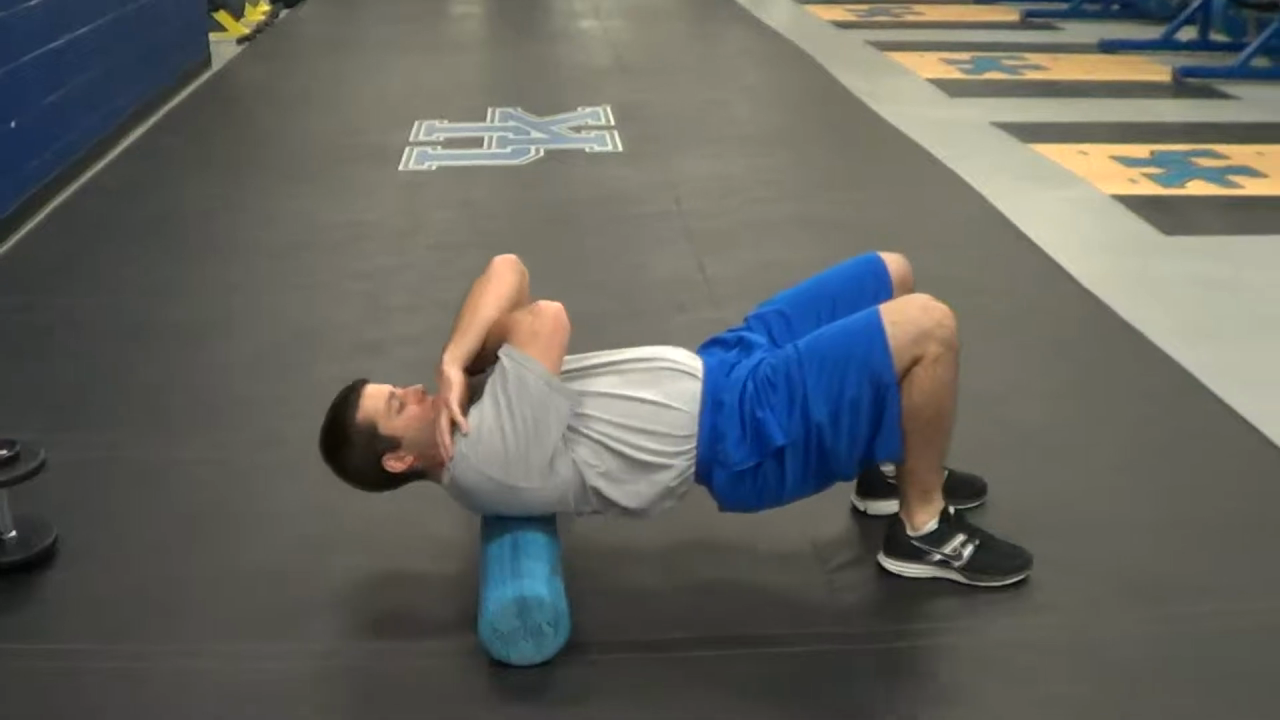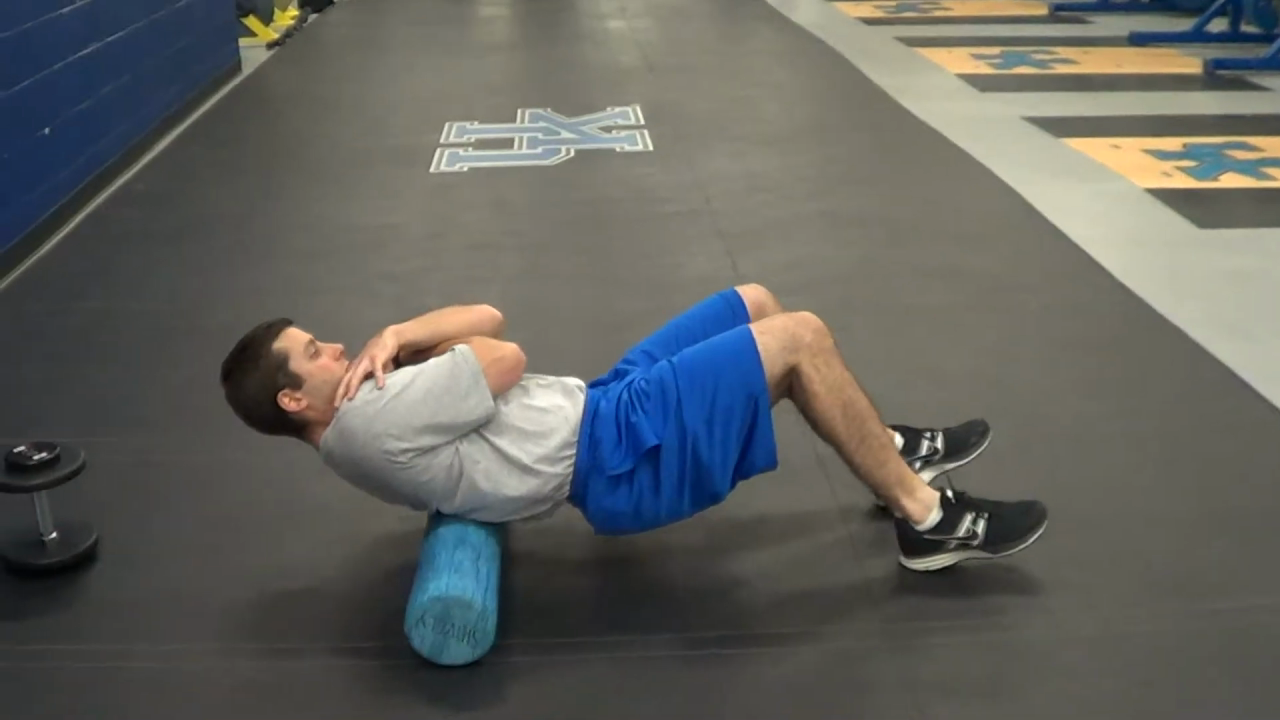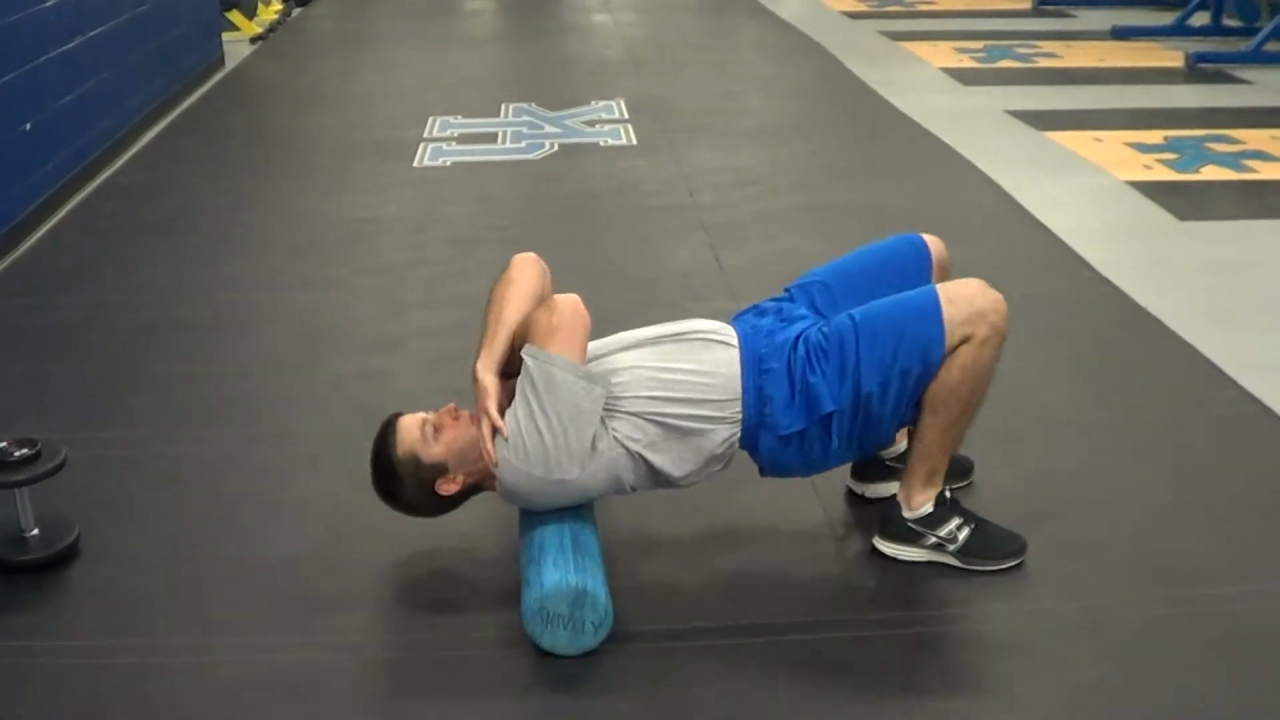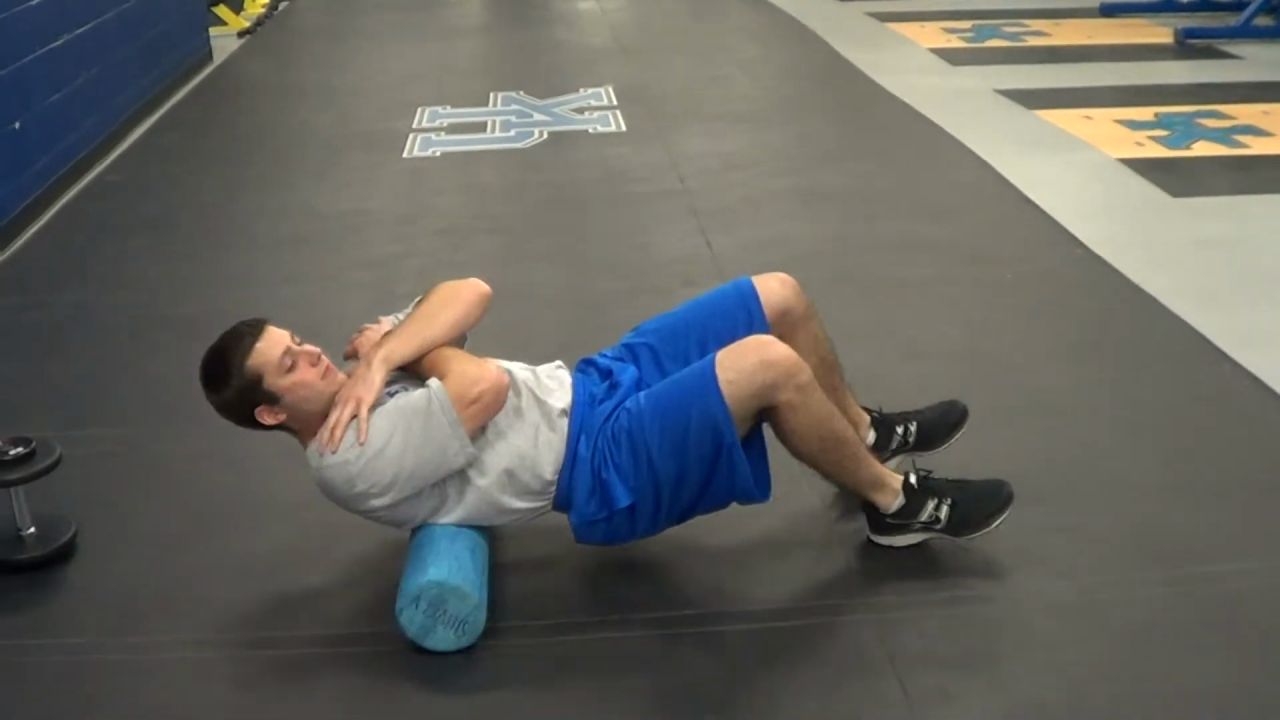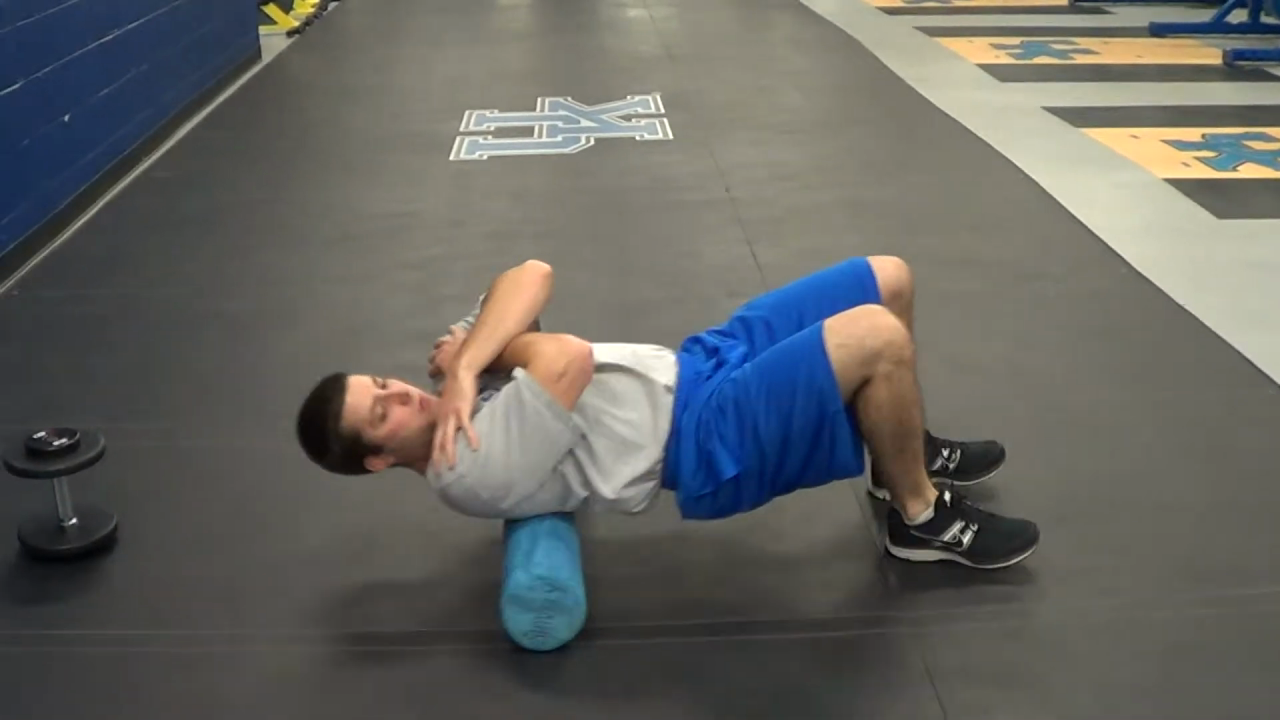
dt=1s
person 1, frame 1
left shoulder: (469, 414)
right shoulder: (490, 468)
left elbow: (507, 268)
right elbow: (547, 320)
left wrist: (456, 356)
right wrist: (479, 346)
left hip: (717, 370)
right hip: (737, 430)
left knee: (893, 273)
right knee: (929, 325)
left ankle: (887, 469)
right ankle: (922, 529)
person 1, frame 2
left shoulder: (369, 408)
right shoulder: (372, 423)
left elbow: (489, 315)
right elbow: (508, 361)
left wrist: (395, 337)
right wrist: (407, 343)
left hip: (600, 407)
right hip: (618, 456)
left knee: (756, 303)
right knee: (801, 336)
left ankle: (889, 449)
right ankle: (927, 517)
person 1, frame 3
left shoulder: (512, 411)
right shoulder: (535, 468)
left elbow: (527, 266)
right elbow: (565, 312)
left wrist: (490, 363)
right wrist: (505, 358)
right hip: (780, 395)
left knee: (929, 255)
right knee: (980, 309)
left ankle: (886, 453)
right ankle: (917, 513)
person 1, frame 4
left shoulder: (357, 387)
right shoulder: (351, 466)
left elbow: (472, 291)
right elbow: (486, 390)
left wrist: (383, 357)
right wrist: (408, 351)
left hip: (589, 388)
right hip: (601, 469)
left knee: (780, 297)
right knee: (772, 364)
left ankle: (863, 432)
right ankle: (895, 504)
person 1, frame 5
left shoulder: (453, 384)
right shoulder: (470, 473)
left elbow: (534, 274)
right elbow: (569, 363)
left wrist: (468, 364)
right wrist: (497, 344)
left hip: (691, 369)
right hip: (707, 443)
left knee: (887, 278)
right knee: (879, 337)
left ankle: (906, 452)
right ankle: (922, 518)
